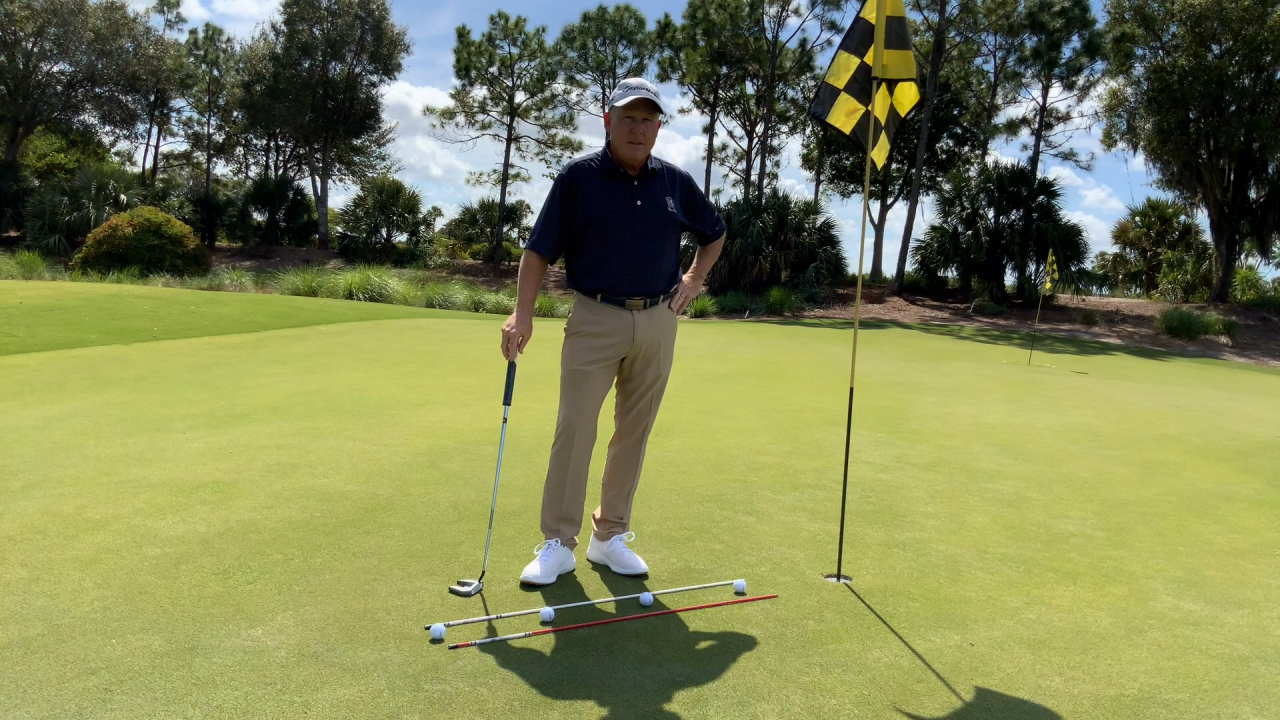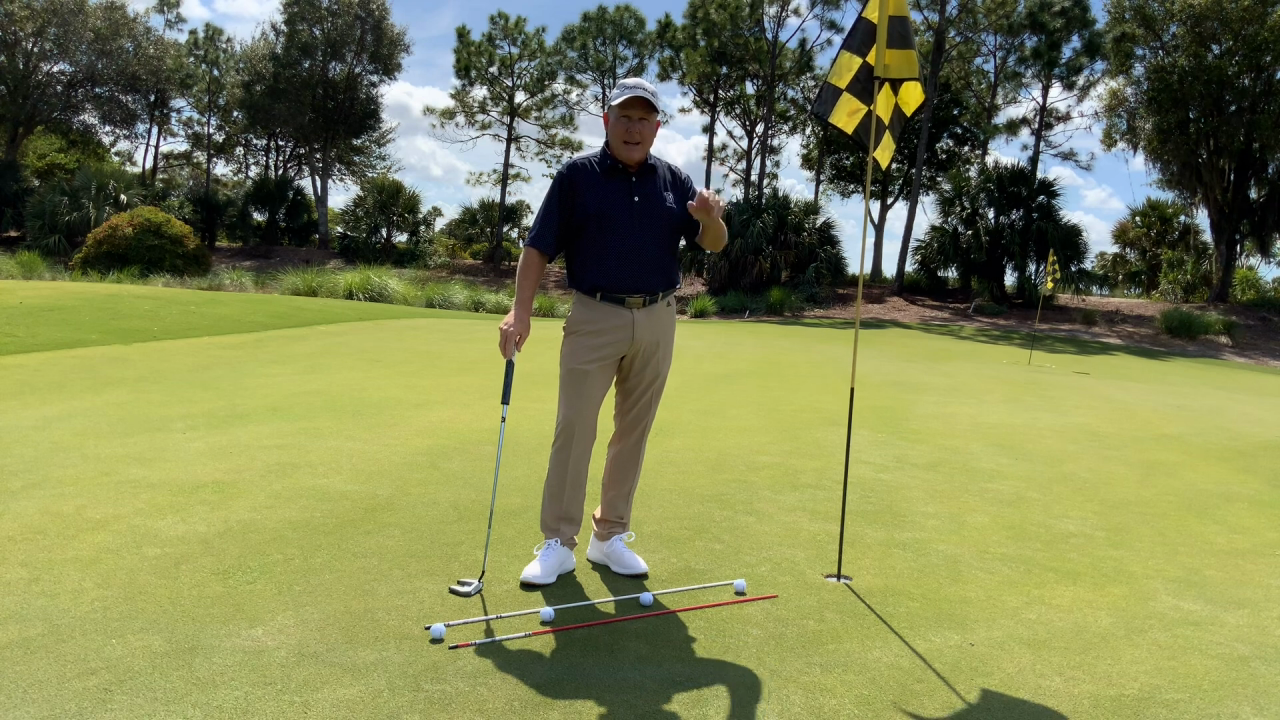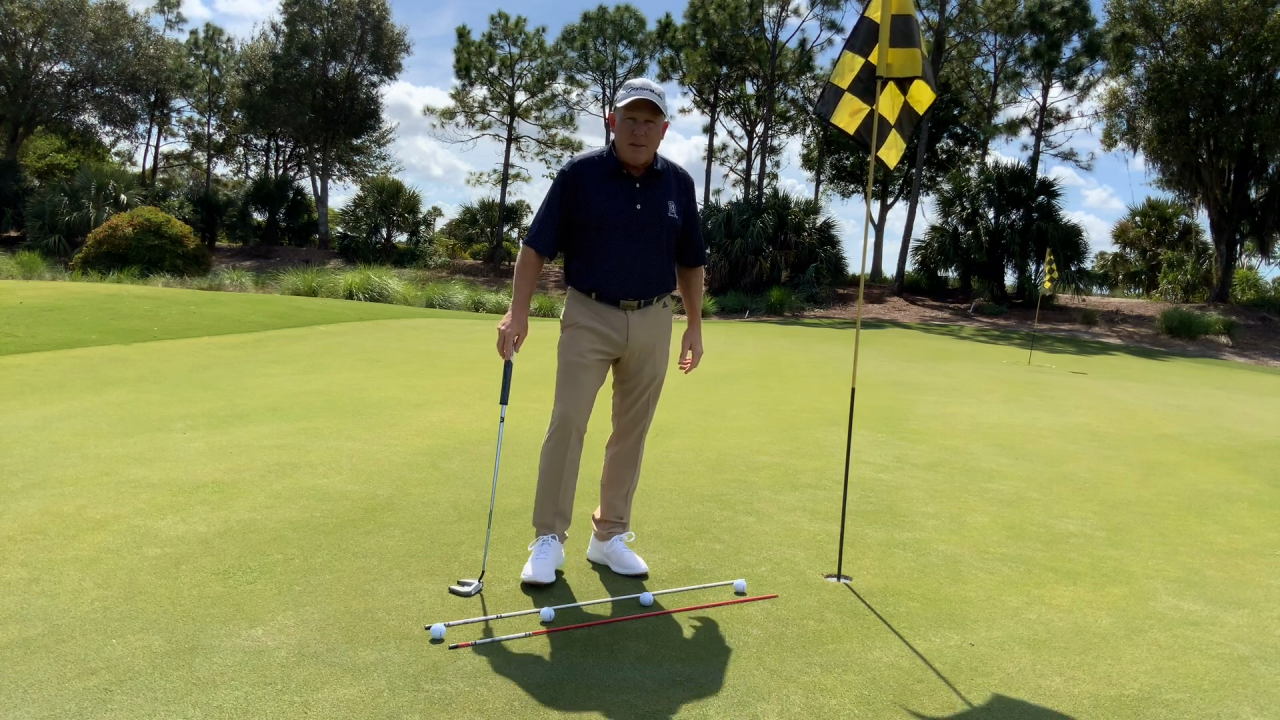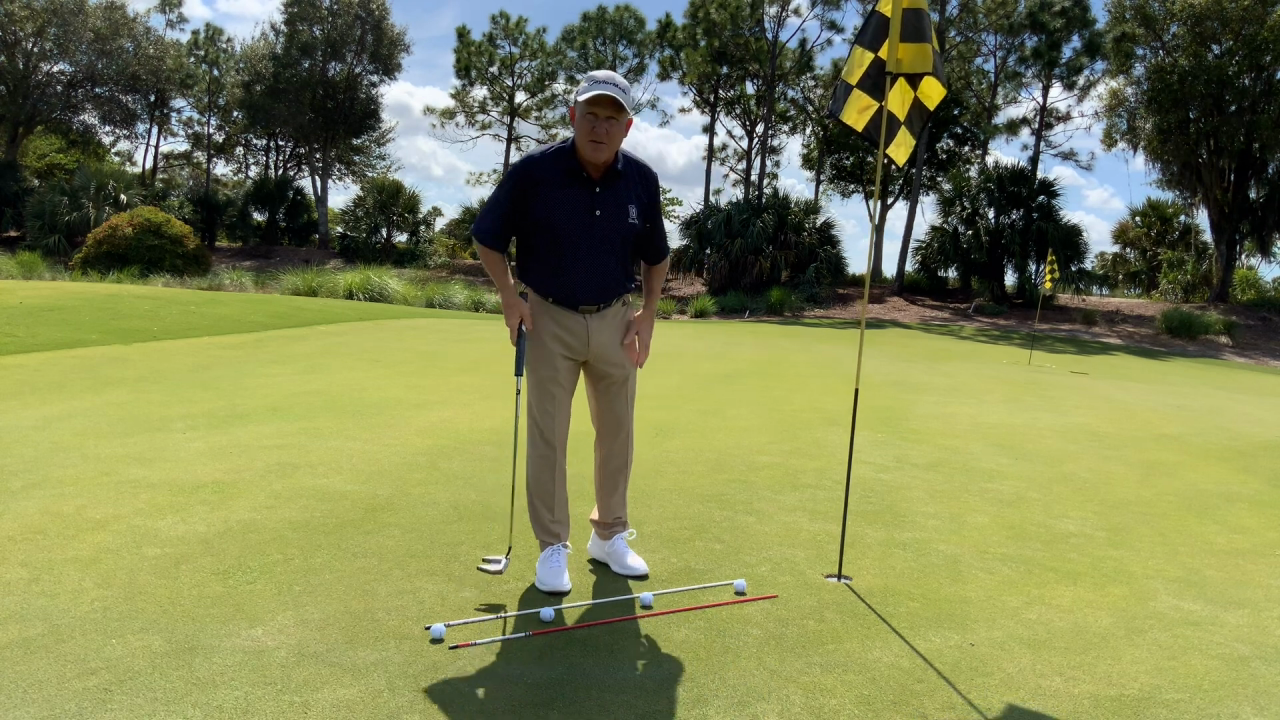
dt=1s
person 1, frame 1
left shoulder: (676, 181)
right shoulder: (577, 176)
left elbow: (714, 232)
right elbow: (539, 250)
left wrist: (695, 279)
right wrist: (522, 313)
left hip: (657, 321)
right hip: (596, 319)
left knee: (634, 432)
right knee: (575, 428)
left ankle: (610, 535)
right ankle: (558, 543)
person 1, frame 2
left shoulder: (674, 180)
right shoulder: (576, 175)
left elbow: (715, 242)
right elbow: (538, 247)
left wrist: (712, 220)
right wrist: (520, 311)
left hip: (656, 320)
right hip: (594, 317)
left knee: (633, 432)
right knee: (574, 428)
left ankle: (610, 536)
right ankle: (557, 543)
person 1, frame 3
left shoulder: (679, 182)
right shoulder: (578, 174)
left elbow: (690, 261)
right elbow: (536, 246)
left wrist: (694, 326)
right wrist: (518, 311)
left hip: (652, 321)
right hip: (589, 317)
left knee: (631, 432)
right knee: (566, 423)
left ankle: (610, 536)
right ankle: (548, 538)
person 1, frame 4
left shoulder: (642, 179)
right shoulder: (532, 171)
left elbow: (656, 255)
right elbow: (487, 237)
left wrist: (648, 314)
right wrist: (508, 294)
left hip: (615, 320)
right hip: (549, 319)
left knee: (616, 431)
right knee: (548, 435)
left ankle: (610, 535)
right ankle: (552, 547)
